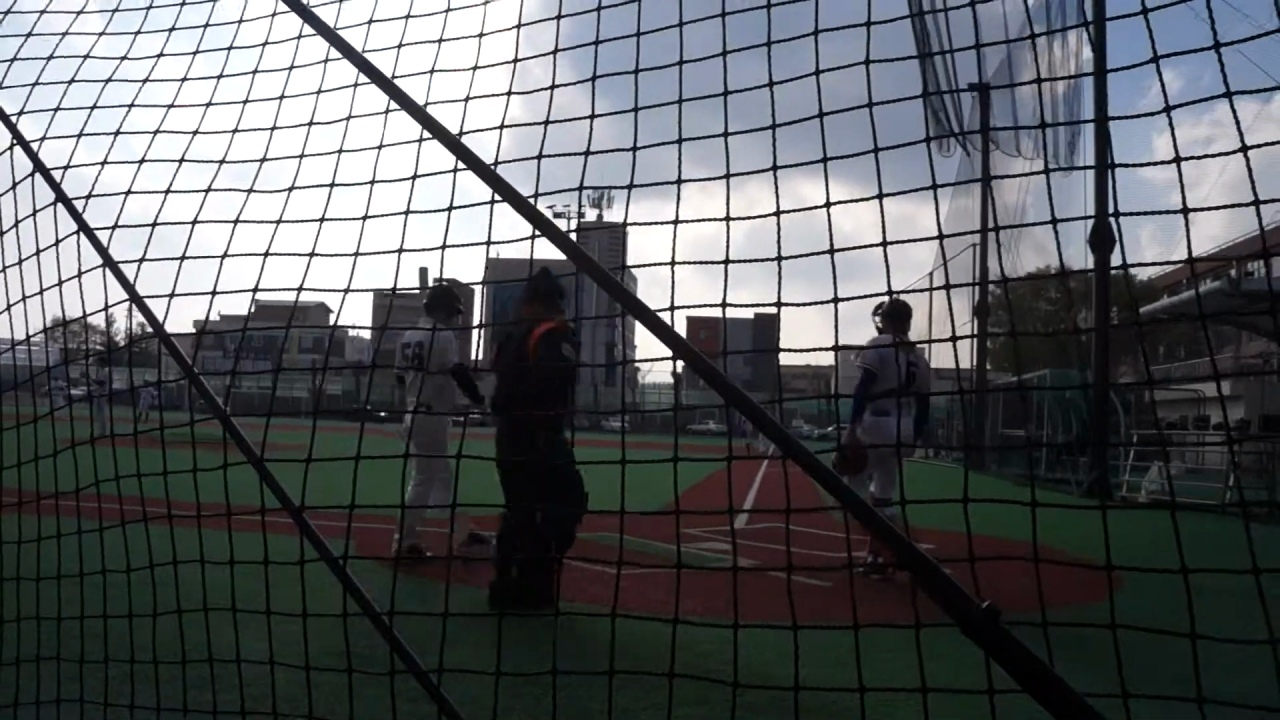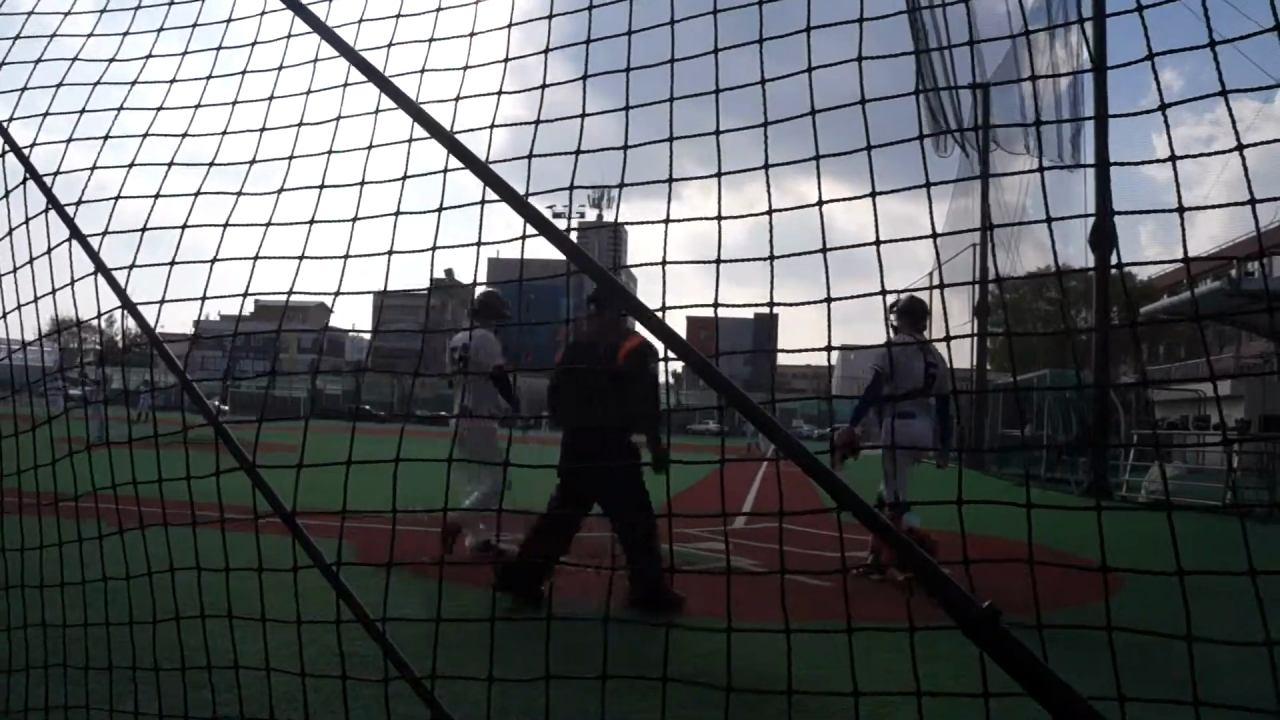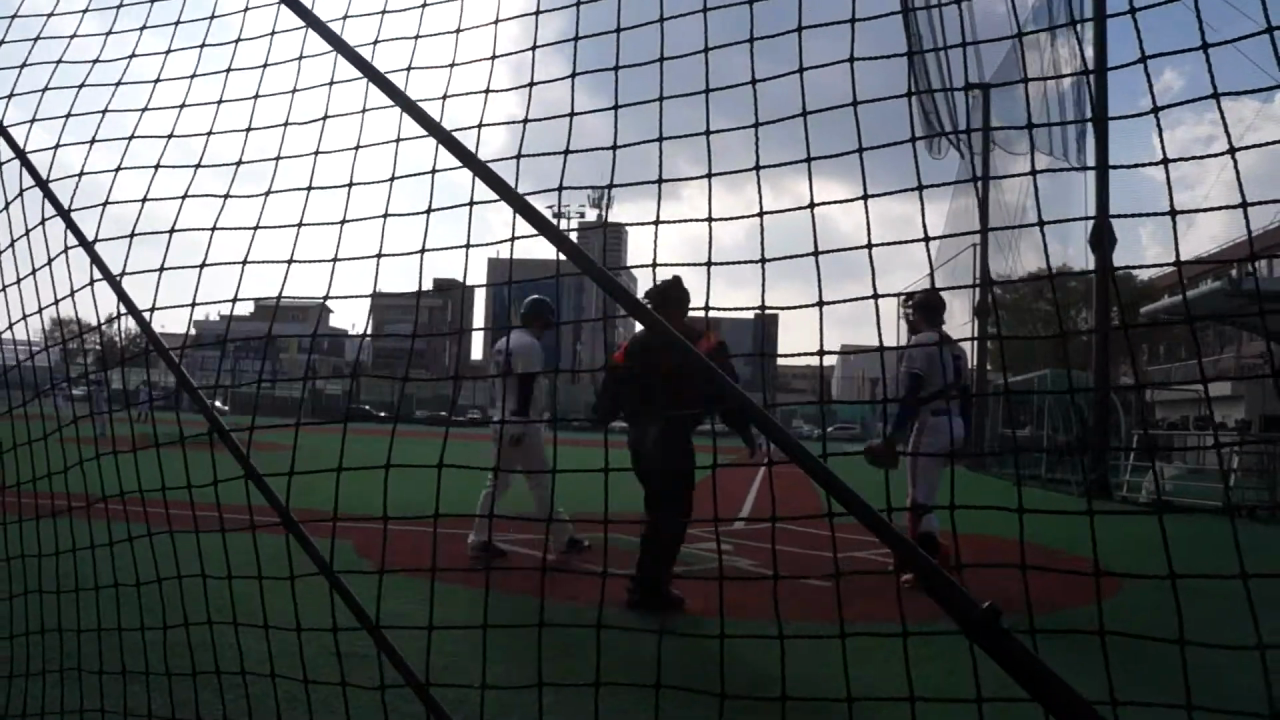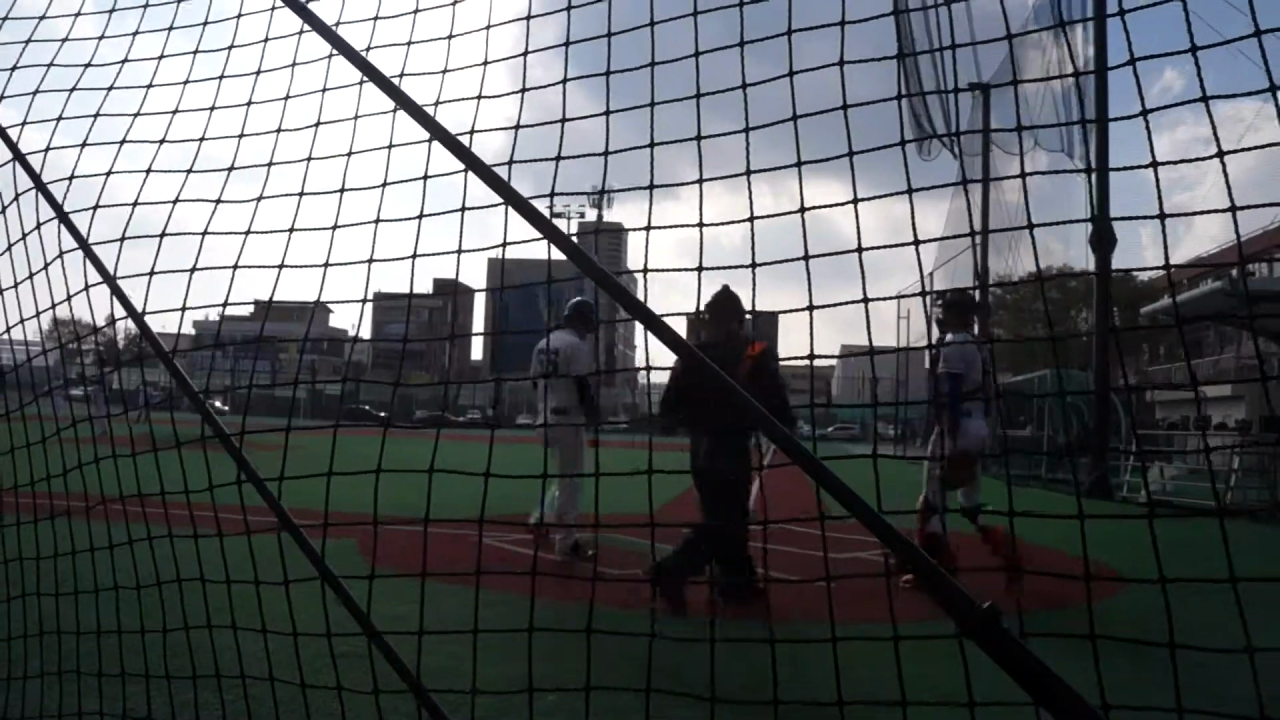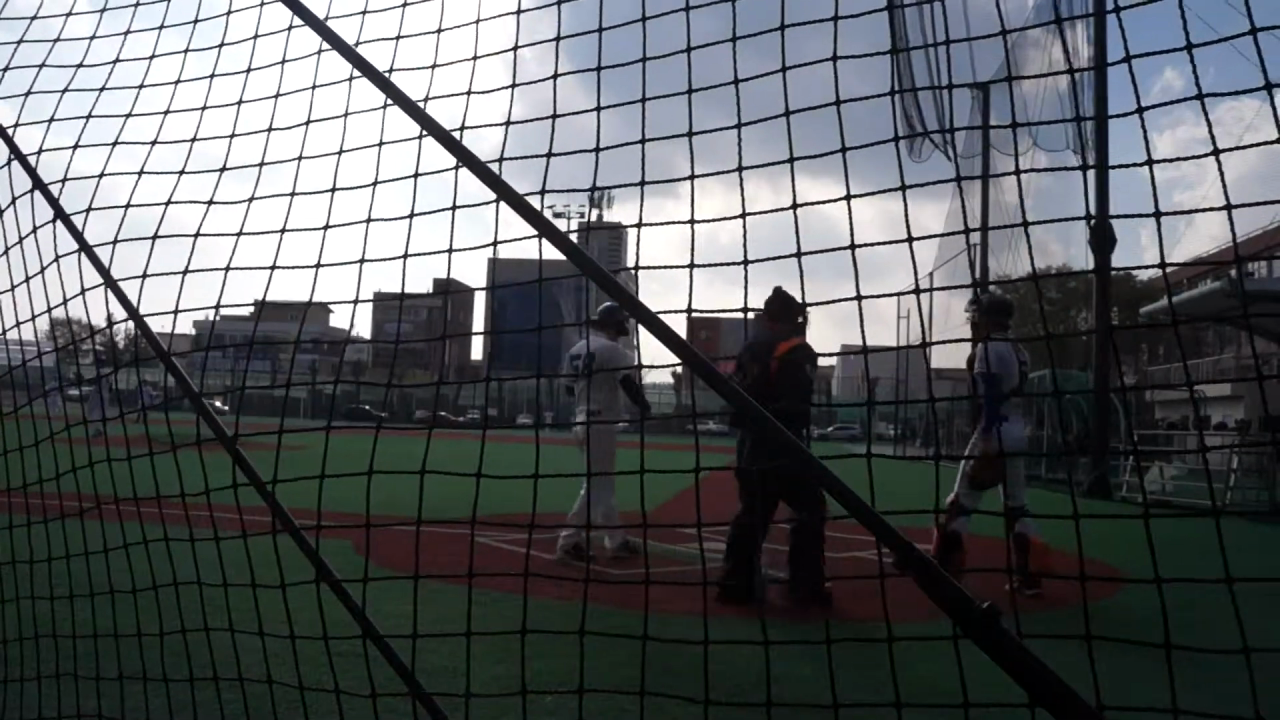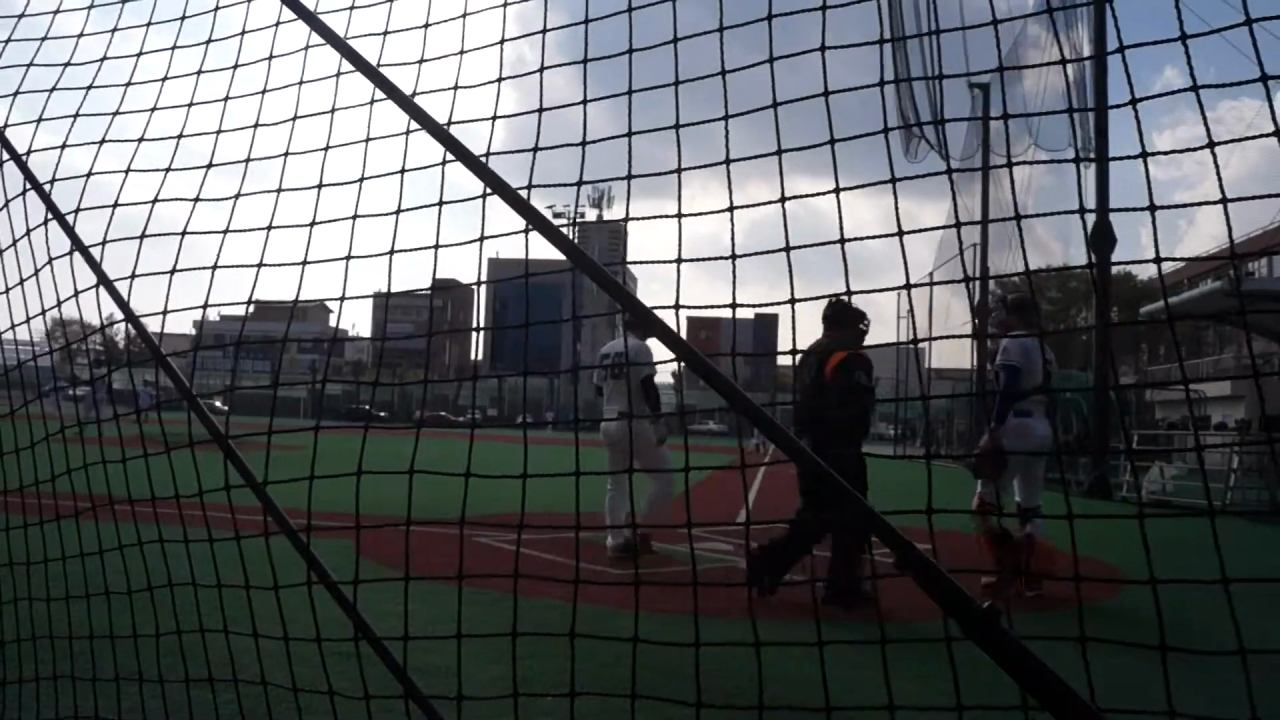
dt=0.3s
person 1, frame 1
left shoulder: (511, 335)
right shoulder: (555, 332)
right elbow: (557, 386)
right wrist: (556, 432)
left hip: (508, 435)
right hip: (540, 437)
left knee: (520, 511)
right knee: (567, 506)
left ankle: (509, 587)
right ankle: (534, 584)
person 1, frame 2
left shoulder: (574, 347)
right shoulder: (635, 347)
left elbow: (556, 398)
right elbow: (643, 400)
right wrist: (655, 443)
left hip: (575, 444)
right hip: (610, 446)
left knee: (561, 516)
right knee: (635, 517)
left ankle: (521, 576)
right ankle: (649, 589)
person 1, frame 3
left shoulder: (633, 347)
right shoulder: (705, 346)
left elbow: (609, 396)
right elbow: (726, 395)
left wrist: (604, 417)
right wrist: (746, 431)
left hip: (641, 438)
right hip: (674, 439)
left knee: (667, 510)
right knee: (669, 514)
left ankle: (650, 580)
right ankle: (647, 588)
person 1, frame 4
right shoulder: (755, 354)
left elbow: (671, 406)
right elbow: (775, 403)
left wrist: (694, 419)
left hip: (701, 447)
right hip: (732, 447)
left knee: (731, 516)
right knee: (723, 520)
left ankle: (738, 582)
right ankle: (672, 572)
person 1, frame 5
left shoulder: (747, 352)
right shoulder: (796, 350)
right elbow: (800, 402)
right wrist: (797, 435)
left hip: (749, 446)
right hip: (781, 446)
left knee: (751, 517)
right knee: (809, 512)
left ankle: (736, 584)
right ankle: (805, 584)
person 1, frame 6
left shoulder: (809, 357)
right shoulder: (852, 359)
right elbow: (855, 411)
right wrist: (852, 442)
left hip: (808, 448)
right hip: (840, 452)
left knee: (813, 518)
right knee: (848, 522)
left ankle: (766, 564)
right ankle: (843, 587)
person 2, frame 1
left shoulder: (878, 345)
right shoulder: (917, 357)
left elbow: (863, 388)
right elbow: (923, 403)
left wrist: (852, 427)
right wrist: (915, 437)
left hip: (877, 424)
right hip: (905, 429)
left knee: (856, 490)
right knee: (882, 496)
right ankle: (878, 558)
person 2, frame 2
left shoulder: (893, 347)
right shoulder: (936, 356)
left elbow: (873, 390)
right elbow: (943, 405)
left wrist: (852, 425)
right wrist: (943, 445)
left hip: (899, 428)
right hip: (924, 430)
left knee: (895, 501)
right knee: (891, 497)
right ankle: (879, 559)
person 2, frame 3
left shoulder: (919, 345)
right shoulder: (955, 348)
left elbow: (910, 395)
right elbow: (965, 395)
left wrist: (892, 433)
right wrist: (960, 437)
left hip: (930, 425)
right hip: (954, 426)
left knee: (921, 500)
right knee: (923, 497)
person 2, frame 4
left shoulder: (952, 345)
right shoulder: (979, 347)
left elbow: (952, 395)
left wrist: (951, 440)
left hip: (956, 427)
right hip: (978, 426)
left knee: (932, 502)
right knee: (972, 503)
right ankle: (1008, 558)
person 2, frame 5
left shoulder: (988, 347)
right shoulder: (1017, 350)
left elbow: (991, 396)
left wrist: (986, 440)
left hip: (997, 430)
right hip: (1017, 429)
left knee: (961, 502)
right knee: (1017, 505)
left ankle: (942, 570)
right ankle: (1027, 575)
person 2, frame 6
left shoulder: (1013, 342)
right shoulder: (1043, 348)
left elbow: (1008, 389)
right elbow: (1042, 392)
left wrist: (993, 431)
left hip: (1016, 425)
right hip: (1041, 426)
left knee: (987, 502)
right knee: (1030, 504)
left ankle: (1009, 570)
right ankle: (1030, 574)
person 3, frame 1
left shoulder: (407, 338)
right shoulder: (443, 336)
left elbow: (402, 378)
right elbow: (460, 376)
right wrist: (482, 404)
left hip: (413, 416)
right hip: (432, 418)
left knee: (443, 479)
right knee: (422, 483)
left ankle: (462, 534)
right ankle: (404, 543)
person 3, frame 2
left shoulder: (456, 341)
right shoulder: (486, 338)
right elbow: (499, 378)
right wrist: (518, 409)
left hip: (460, 419)
right hip: (479, 421)
left knee: (473, 482)
right knee: (496, 480)
left ankle: (478, 538)
right ankle: (456, 521)
person 3, frame 3
left shoulder: (501, 344)
right shoulder: (530, 345)
right elbow: (525, 386)
right wrist: (521, 424)
left hip: (500, 422)
right hip: (521, 422)
left knee: (497, 482)
right knee: (542, 483)
left ankle: (480, 540)
right ankle: (562, 539)
person 3, frame 4
left shoulder: (543, 344)
right shoulder: (576, 345)
right elbow: (583, 388)
right wrist: (594, 424)
left hip: (545, 420)
right hip: (566, 420)
left knee: (562, 479)
right knee: (570, 482)
left ankle: (542, 520)
right ankle: (566, 542)
person 3, frame 5
left shoulder: (575, 350)
right shoulder: (611, 349)
left elbow: (570, 389)
right elbow: (629, 385)
right wrist: (647, 412)
left hip: (581, 423)
right hip: (601, 425)
left knee: (603, 485)
right knee: (595, 488)
left ankle: (615, 540)
right ankle: (570, 541)
person 3, frame 6
left shoulder: (606, 350)
right shoulder: (639, 348)
right elbow: (648, 386)
right wrist: (659, 422)
left hip: (608, 424)
right hip: (633, 423)
left knee: (616, 484)
right knee: (663, 477)
left ankle: (618, 539)
right ankle: (641, 532)
